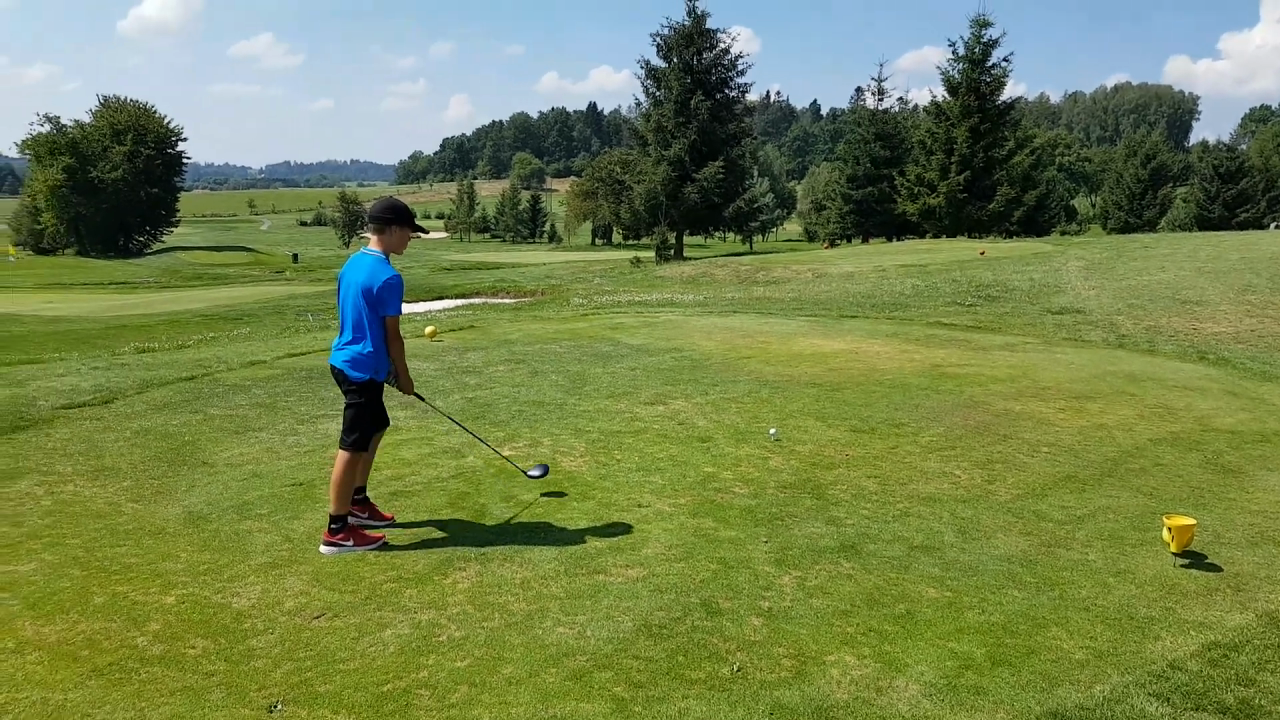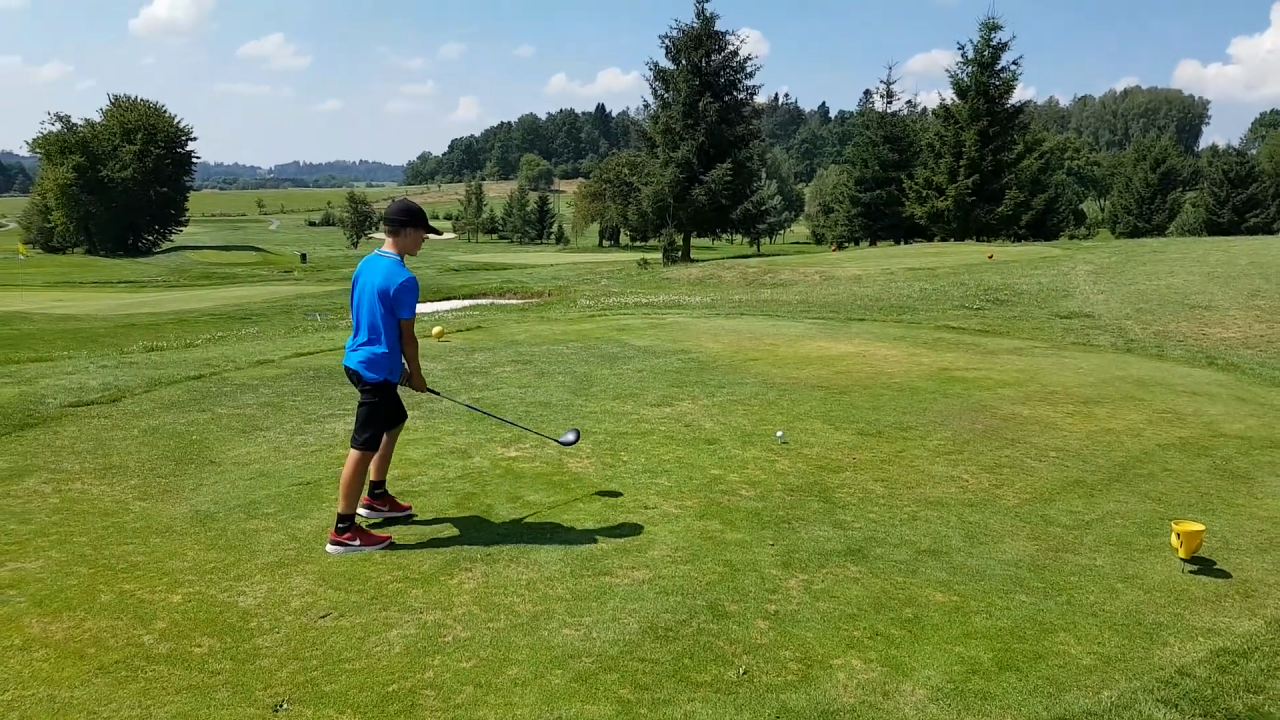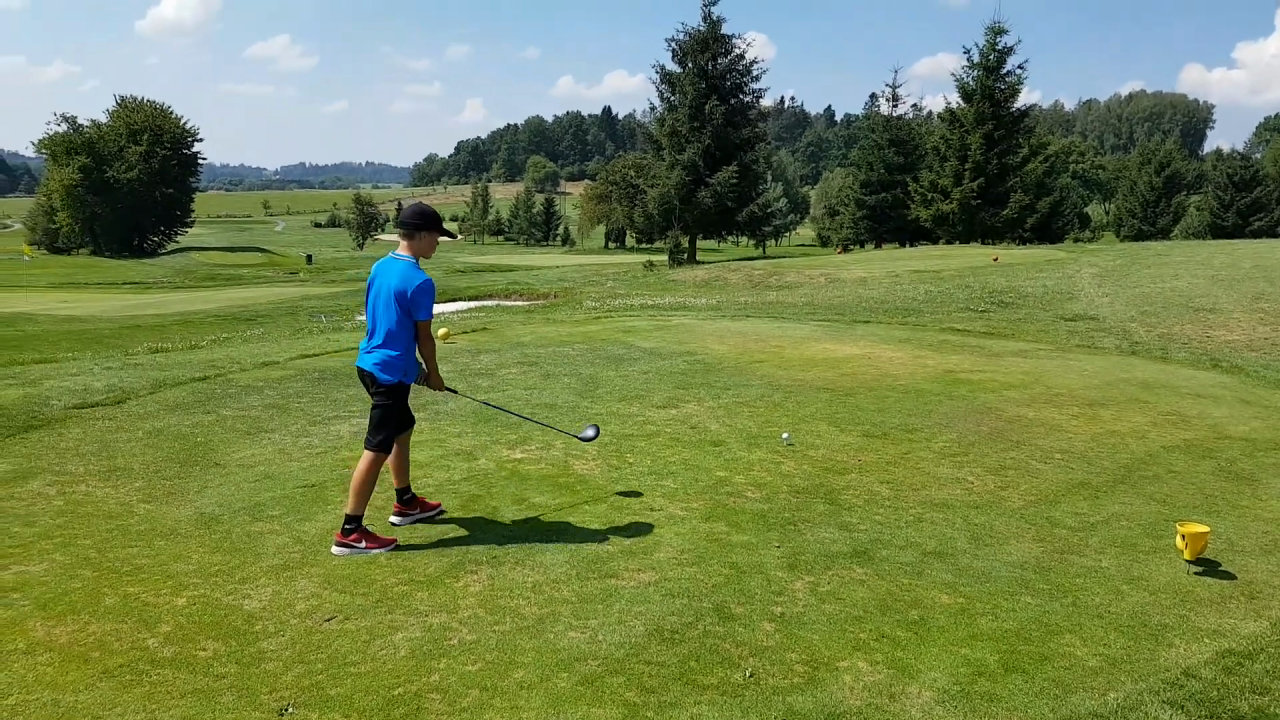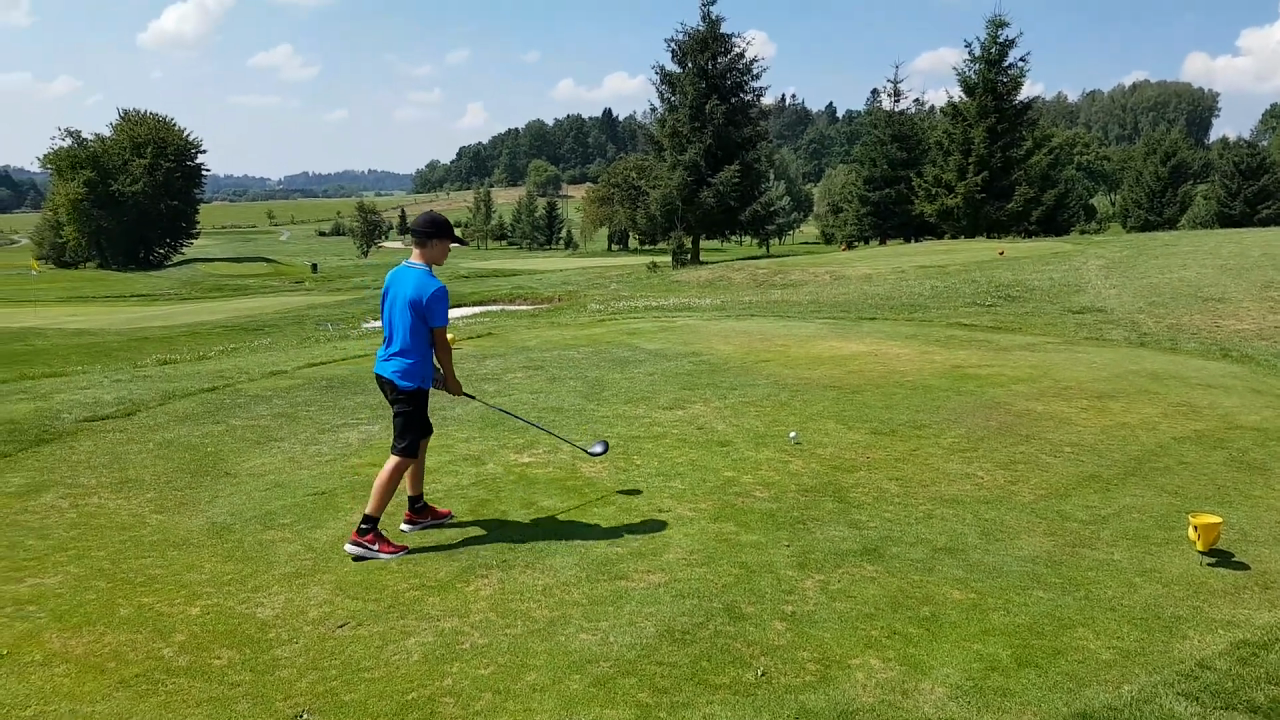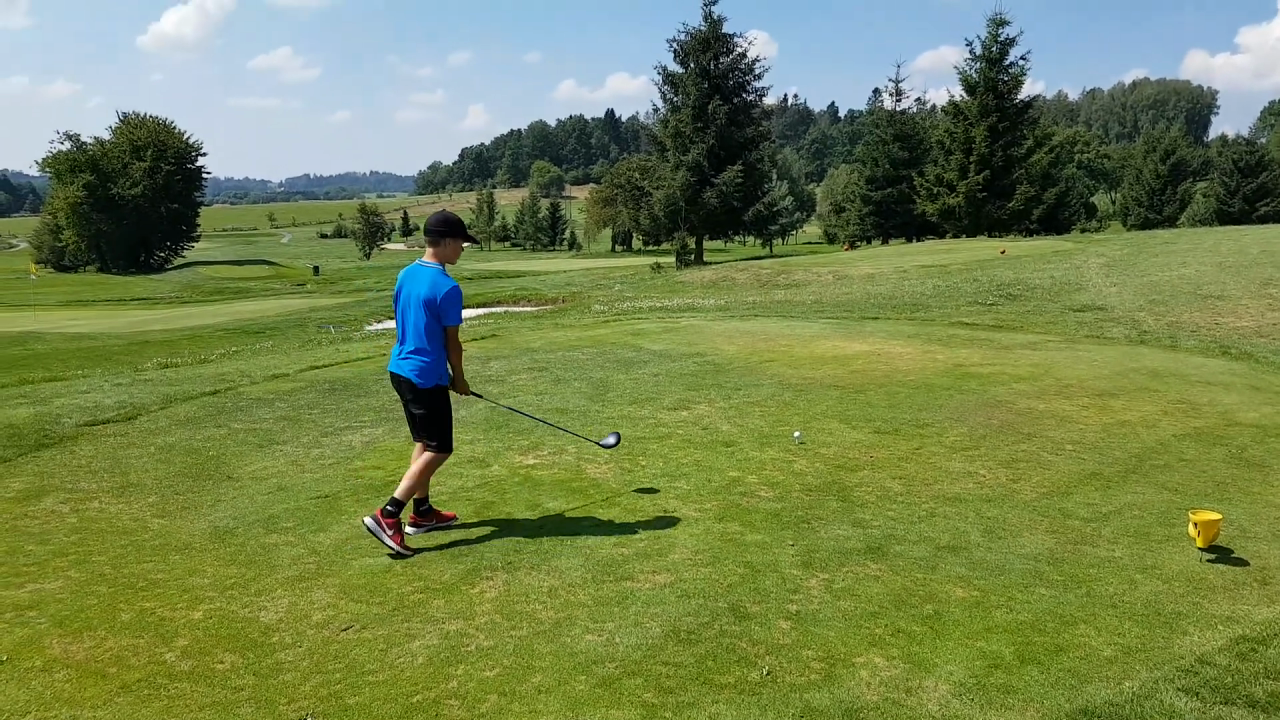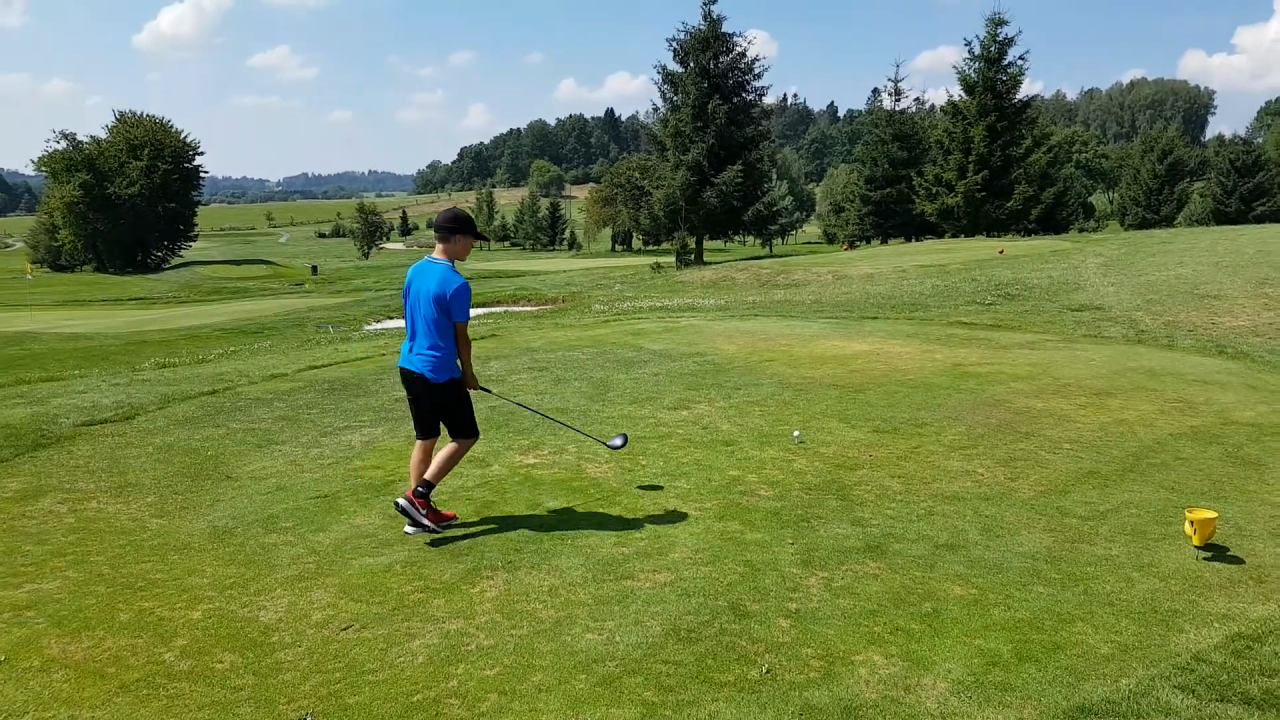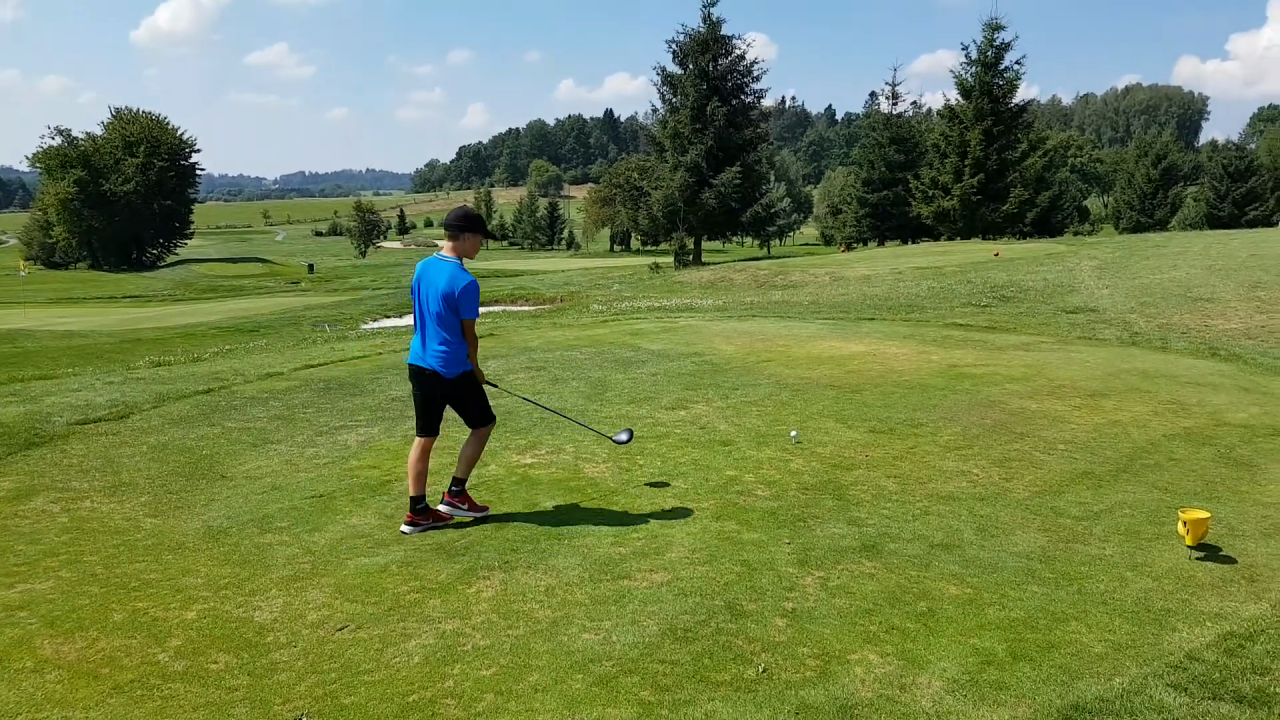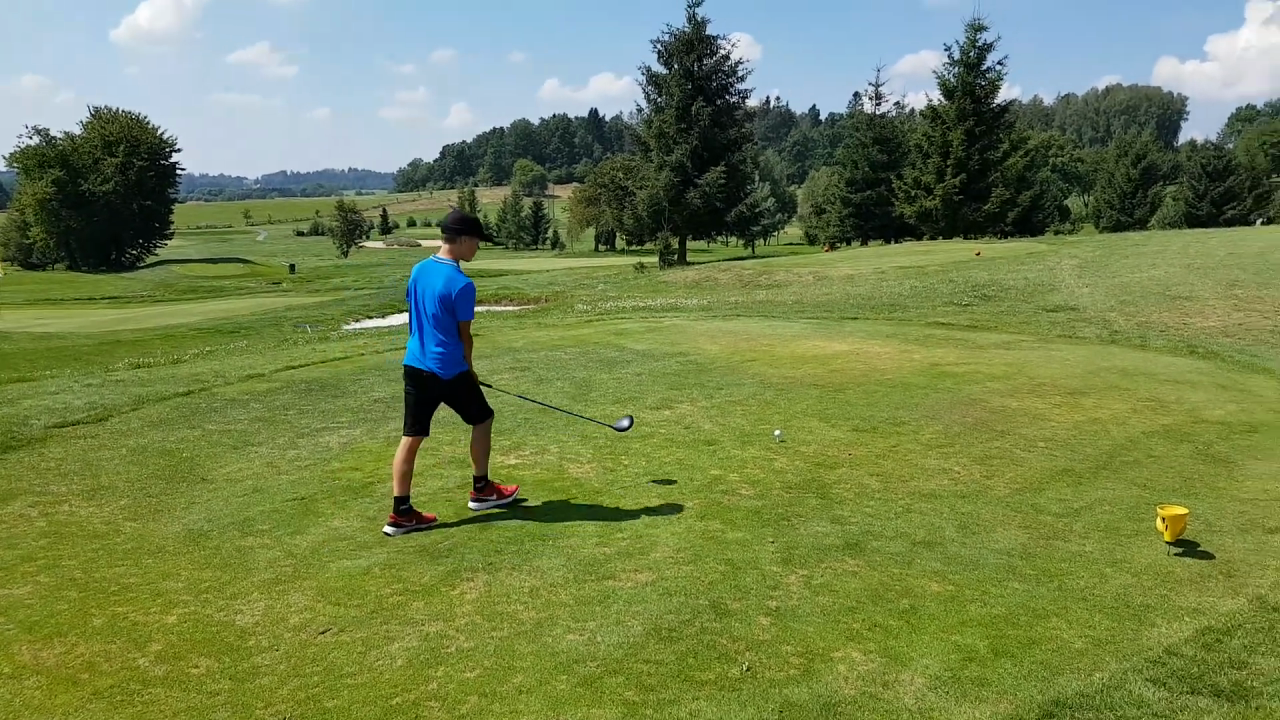
dt=0.1s
person 1, frame 1
left shoulder: (351, 264)
right shoulder: (388, 277)
right elbow: (392, 334)
left wrist: (387, 369)
right wrist: (403, 375)
left hip: (343, 360)
right hip: (363, 369)
left knee: (376, 428)
right knee: (353, 448)
left ankle: (356, 502)
right ankle: (336, 530)
person 1, frame 2
left shoulder: (365, 264)
right shoulder: (403, 278)
right elbow: (406, 335)
left wrist: (399, 368)
right wrist: (416, 375)
left hip: (358, 361)
right hip: (377, 369)
left knee: (394, 421)
right knee: (363, 447)
left ankle: (376, 496)
right ankle: (343, 530)
person 1, frame 3
left shoulder: (379, 268)
right shoulder: (419, 282)
right elbow: (423, 336)
left wrist: (416, 366)
right wrist: (433, 373)
left hip: (369, 363)
right hip: (390, 372)
left knee: (402, 430)
right knee: (378, 449)
left ankle: (406, 502)
right ankle: (350, 533)
person 1, frame 4
left shoulder: (393, 276)
right shoulder: (433, 288)
right elbow: (439, 342)
left wrist: (433, 371)
right wrist: (450, 378)
left hip: (387, 370)
right hip: (409, 378)
left knee: (419, 437)
right knee: (403, 455)
left ankle: (417, 510)
right ankle: (365, 533)
person 1, frame 5
left shoulder: (405, 275)
right shoulder: (447, 288)
right elbow: (451, 341)
right wrist: (459, 378)
left hip: (400, 371)
right hip: (428, 377)
left knee: (424, 443)
right knee: (436, 451)
left ankle: (420, 512)
right ankle: (387, 515)
person 1, frame 6
left shoulder: (414, 271)
right shoulder: (456, 284)
right elbow: (460, 337)
right wrist: (467, 373)
left hip: (410, 365)
right hip: (439, 372)
left knee: (426, 437)
right knee: (466, 437)
left ankle: (420, 511)
right ankle: (417, 496)
person 1, frame 7
left shoulder: (422, 268)
right shoulder: (465, 281)
right elbow: (469, 333)
right wrist: (474, 368)
left hip: (418, 363)
right hip: (451, 368)
left knee: (425, 436)
right knee: (483, 424)
left ankle: (416, 511)
right ankle: (455, 493)
person 1, frame 8
left shoulder: (418, 270)
right shoulder: (461, 284)
right elbow: (464, 334)
right wrist: (468, 369)
left hip: (414, 365)
right hip: (447, 369)
left knee: (412, 436)
right knee: (482, 421)
left ankle: (400, 512)
right ankle: (481, 490)
